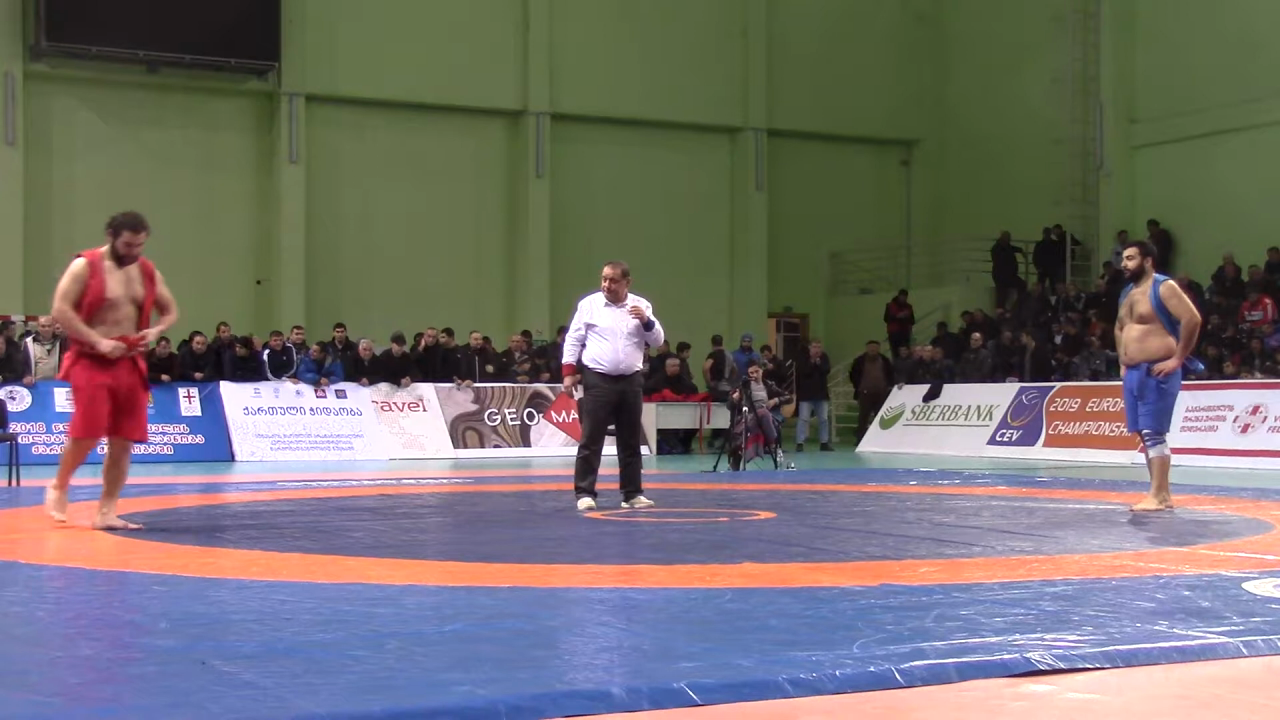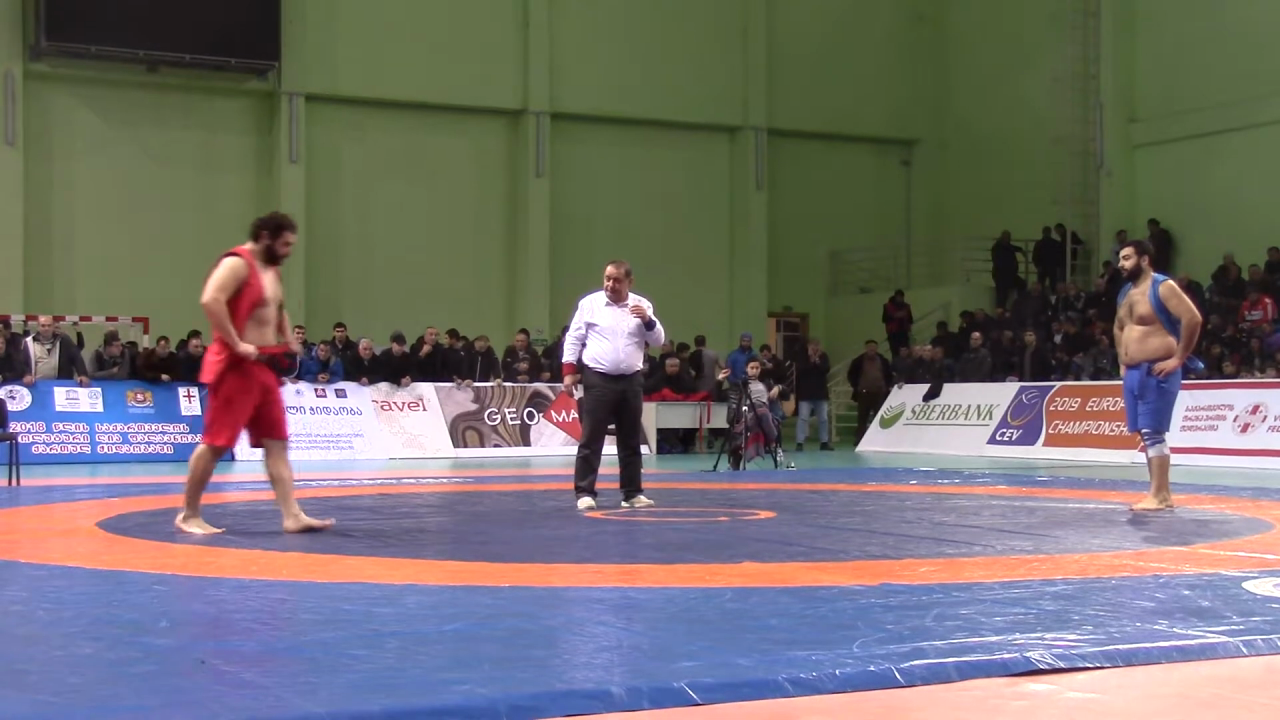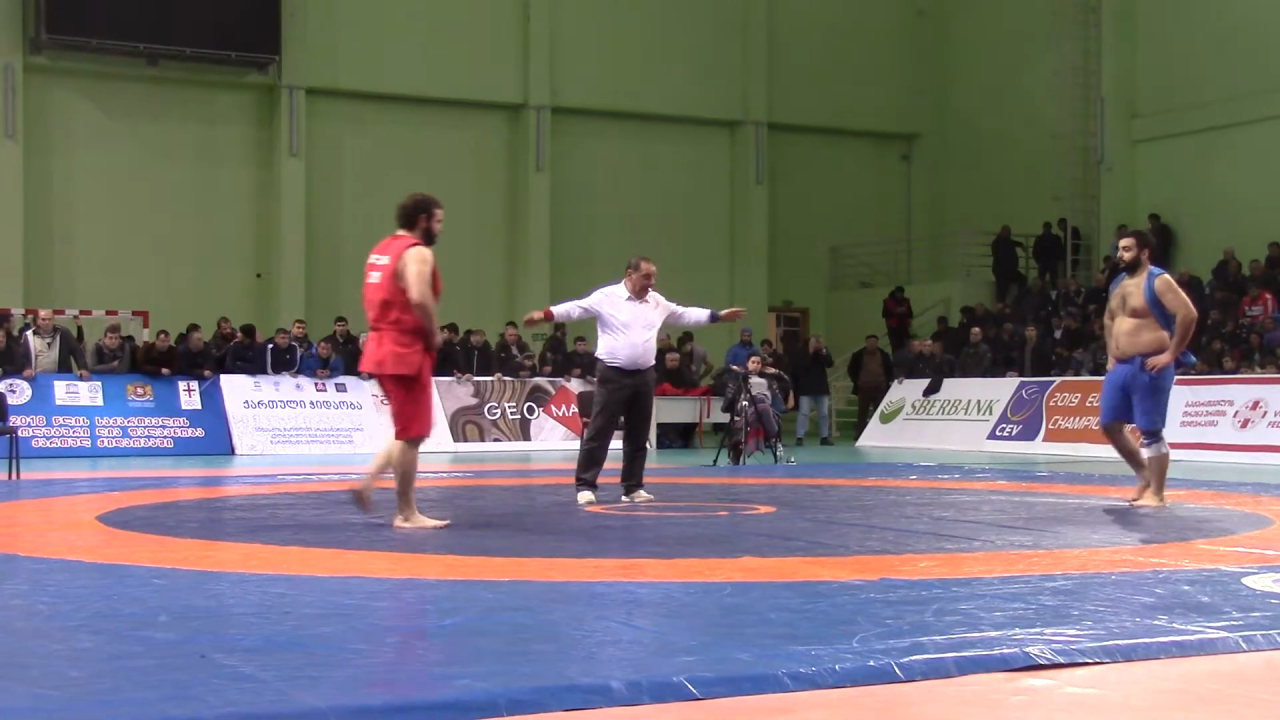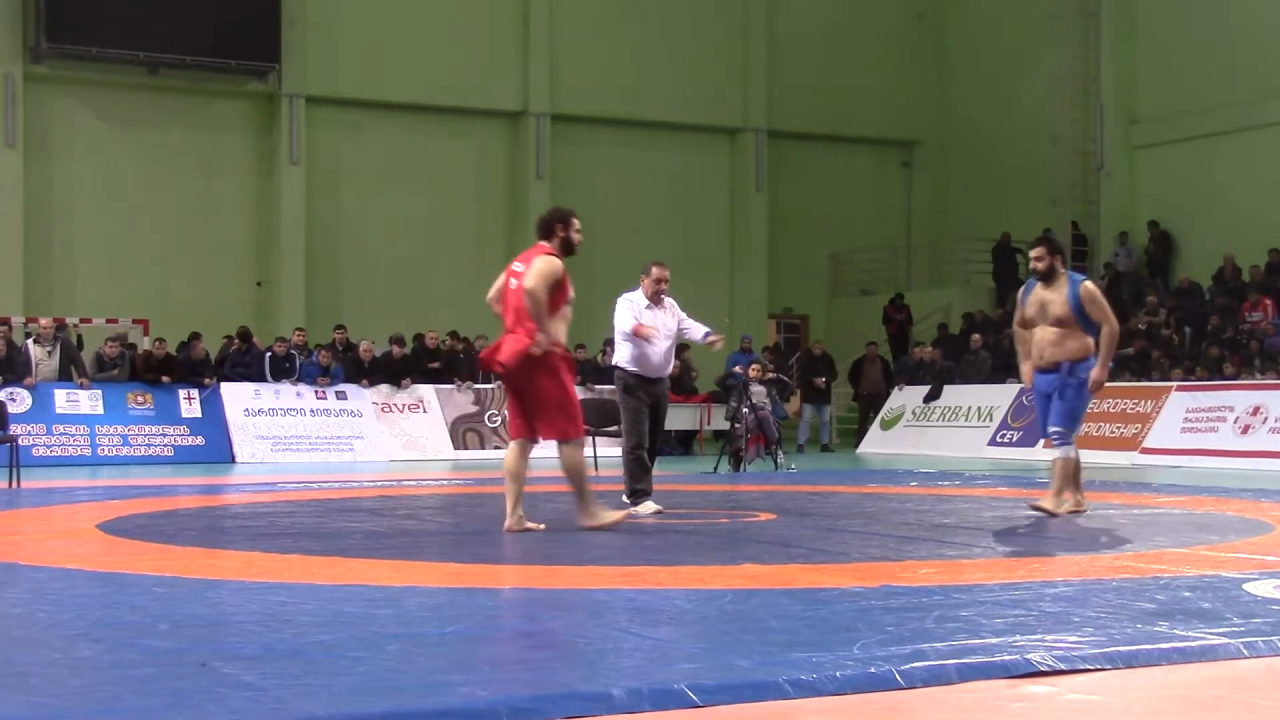
dt=1s
person 1, frame 1
left shoulder: (147, 272)
right shoulder: (85, 266)
left elbow: (171, 311)
right elbow: (60, 310)
left wrist: (155, 331)
right wrist: (98, 342)
left hip: (130, 363)
right hip: (90, 361)
left knee: (124, 441)
right knee: (87, 435)
left ankle: (107, 512)
right ankle: (58, 487)
person 1, frame 2
left shoulder: (271, 269)
right shoulder: (237, 263)
right elbow: (211, 301)
left wrist: (289, 340)
right wrist: (238, 344)
left hip: (262, 367)
right hip: (235, 366)
left knee: (277, 441)
right knee: (217, 441)
left ankle: (292, 515)
right ankle: (188, 513)
person 1, frame 3
left shoulder: (382, 249)
right shoulder: (417, 252)
left elbow: (369, 291)
right elbow: (421, 300)
right wrist: (434, 334)
left hip: (382, 346)
right hip: (404, 351)
left knee: (410, 431)
right knee: (411, 434)
left ankle: (369, 482)
right ankle: (404, 513)
person 1, frame 4
left shoulder: (521, 260)
right shoulder: (549, 262)
left elbow: (493, 299)
right elbow: (530, 288)
right wrist: (545, 332)
left hip: (517, 357)
right hip: (540, 359)
left knee: (521, 438)
right knee: (571, 437)
left ankle: (513, 515)
right ankle: (589, 512)
person 2, frame 1
left shoulder: (1163, 287)
right shoulder: (1127, 293)
left elbow: (1192, 319)
right elbow: (1120, 328)
left wrist: (1178, 358)
right wrist: (1123, 362)
left hip: (1157, 373)
right hip: (1132, 373)
left knee: (1154, 433)
right knee: (1145, 434)
left ankle: (1157, 495)
right ankle: (1163, 494)
person 2, frame 2
left shoulder: (1163, 287)
right shoulder: (1125, 292)
left elbow: (1193, 319)
right elbow: (1119, 329)
left wrist: (1178, 358)
right wrist: (1123, 361)
left hip: (1157, 372)
right hip: (1132, 373)
left knee: (1152, 433)
right knee: (1145, 434)
left ankle: (1156, 496)
right ankle: (1164, 494)
person 2, frame 3
left shoulder: (1159, 281)
right shoulder: (1118, 283)
left elbow: (1188, 314)
left wrist: (1171, 354)
right wrist: (1111, 353)
left hip: (1149, 367)
right hip: (1120, 367)
left knee: (1150, 431)
right knee: (1109, 425)
left ankle: (1156, 493)
right ankle: (1144, 476)
person 2, frame 4
left shoulder: (1081, 288)
right shoulder: (1027, 291)
left elbow: (1109, 326)
right elbow: (1019, 329)
left wrist: (1101, 367)
right wrist: (1025, 363)
left hip: (1073, 373)
right hip: (1041, 376)
left knee: (1060, 435)
right knee: (1060, 440)
left ankle: (1054, 499)
right ankle: (1077, 498)
person 3, frame 1
left shoulder: (641, 305)
right shoulder: (589, 304)
left elbow: (658, 340)
right elbow: (574, 339)
left wrist: (646, 321)
right wrist: (569, 372)
left hip: (631, 381)
right hip: (598, 381)
left knee: (631, 441)
right knee: (591, 440)
left ankle: (632, 493)
right ankle: (585, 493)
person 3, frame 2
left shoulder: (642, 305)
right shoulder: (590, 303)
left elbow: (658, 340)
right elbow: (574, 339)
left wrist: (647, 321)
right wrist: (569, 371)
left hip: (631, 381)
right hip: (598, 380)
left knee: (631, 441)
right knee: (591, 439)
left ankle: (632, 493)
right ankle: (585, 492)
person 3, frame 3
left shoulder: (658, 302)
right shoulder: (607, 297)
left elbow: (684, 315)
right elbow: (577, 308)
left wrist: (717, 316)
right wrist: (546, 315)
left hip: (643, 376)
right hip: (612, 374)
left knee: (638, 435)
right knee: (599, 431)
left ankle: (633, 487)
right ankle: (585, 485)
person 3, frame 4
left shoulder: (670, 305)
right shoulder: (627, 302)
left elbow: (688, 326)
right elbow: (623, 324)
left wrist: (708, 337)
right wrist: (640, 329)
left hip: (659, 382)
right hip: (632, 380)
left knee: (654, 440)
right knee: (637, 440)
left ankle: (634, 490)
right ankle: (640, 498)
